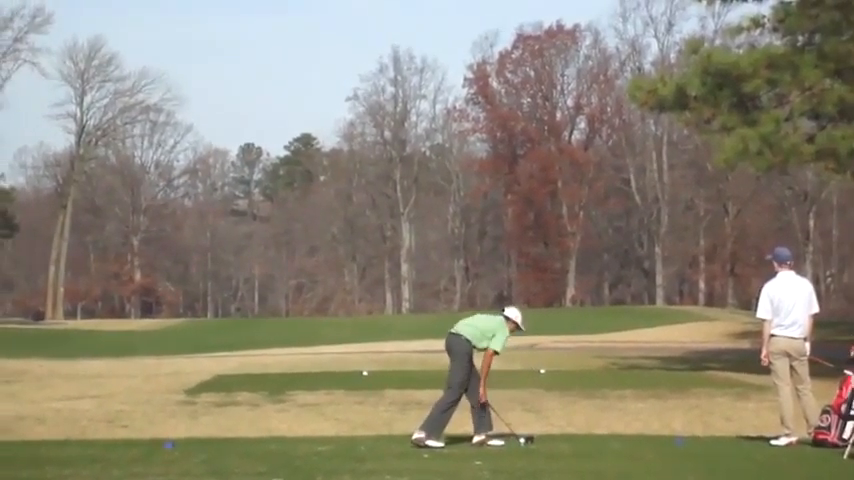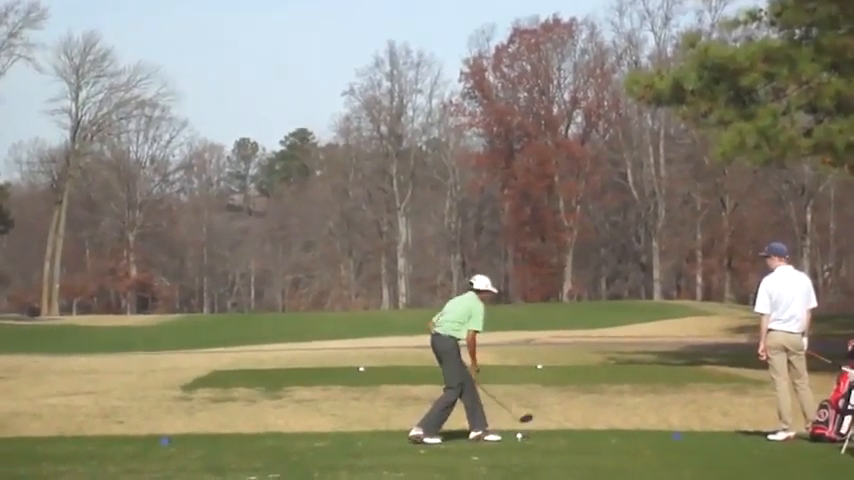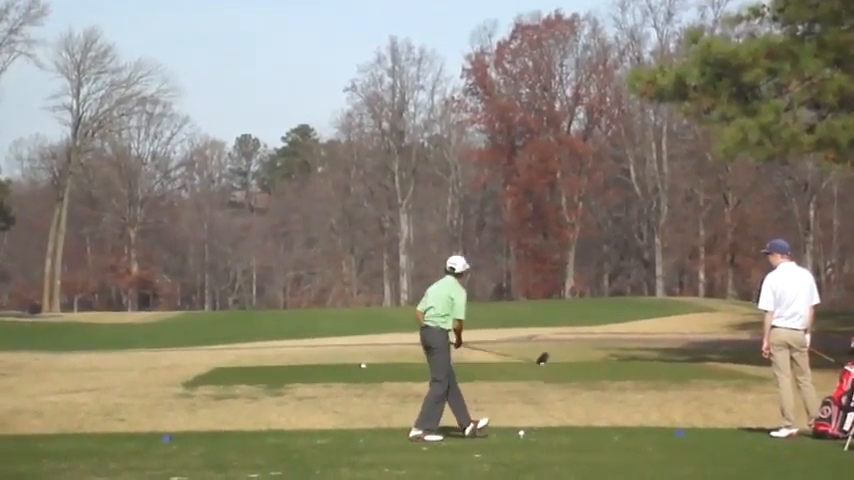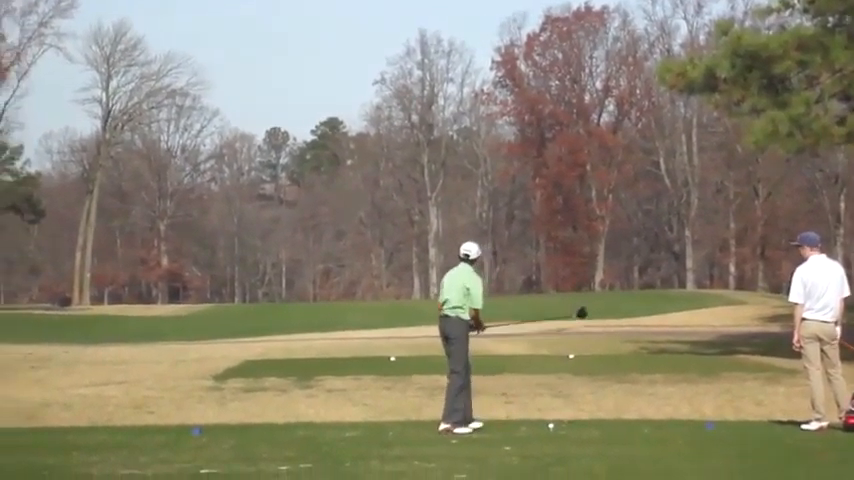
dt=0.2s
person 1, frame 1
left shoulder: (771, 286)
right shoulder: (805, 284)
left elbow: (767, 321)
right elbow: (810, 317)
left wrist: (764, 348)
right wrist: (807, 341)
left hip: (778, 341)
right hip: (798, 341)
left knee: (783, 388)
right knee: (804, 387)
left ankle: (789, 433)
right ankle: (815, 429)
person 1, frame 2
left shoulder: (769, 281)
right shoulder: (803, 279)
left elbow: (765, 315)
right elbow: (808, 311)
left wrist: (762, 342)
right wrist: (805, 336)
left hip: (775, 336)
right hip: (796, 336)
left knee: (781, 383)
right knee: (801, 381)
left ankle: (786, 428)
right ankle: (813, 424)
person 1, frame 3
left shoulder: (773, 277)
right shoulder: (806, 275)
left elbow: (769, 312)
right elbow: (811, 308)
left wrist: (765, 339)
right wrist: (807, 332)
left hip: (778, 332)
right hip: (799, 333)
left knee: (783, 379)
right knee: (804, 378)
left ankle: (789, 425)
right ankle: (816, 420)
person 1, frame 4
left shoulder: (803, 270)
right shoulder: (836, 268)
left elbow: (799, 305)
right elbow: (842, 300)
left wrist: (796, 332)
right wrist: (838, 325)
left hip: (809, 325)
right hip: (829, 325)
left knee: (814, 372)
right knee: (835, 371)
left ankle: (819, 418)
right ankle: (846, 413)
person 2, frame 1
left shoulder: (492, 321)
right shoulder: (503, 329)
right elbow: (488, 356)
right wrist: (482, 387)
left hip: (453, 338)
right hip: (462, 344)
left knee: (474, 387)
right knee: (454, 392)
left ankle: (482, 433)
right ankle: (424, 433)
person 2, frame 2
left shoulder: (460, 299)
right shoulder: (477, 305)
left elbow: (431, 324)
right elbow: (470, 337)
right wrist: (474, 363)
left hip: (437, 338)
right hip: (447, 342)
left knee: (466, 383)
right knee: (454, 389)
left ankle: (478, 429)
right ankle: (421, 430)
person 2, frame 3
left shoulder: (436, 286)
right shoulder: (458, 290)
left elbow: (419, 313)
right elbow: (457, 323)
right wrist: (459, 339)
left hip: (426, 332)
right hip: (438, 334)
left knee: (448, 379)
right knee: (440, 382)
left ankle: (467, 423)
right ankle: (421, 429)
person 2, frame 4
left shoulder: (450, 274)
right shoulder: (473, 279)
right elbow: (474, 312)
right wrist: (479, 324)
left hip: (444, 321)
right hip: (458, 324)
left knee: (462, 371)
right knee: (458, 373)
left ankle: (464, 418)
right ankle: (449, 421)
